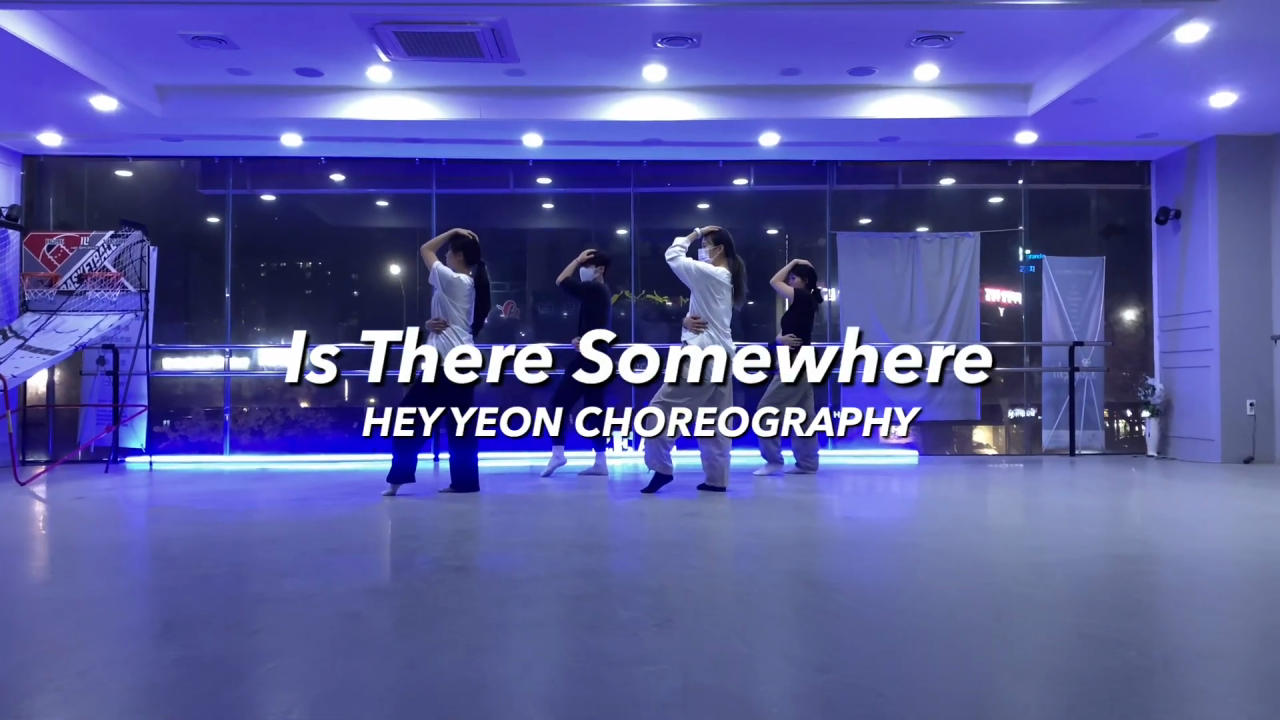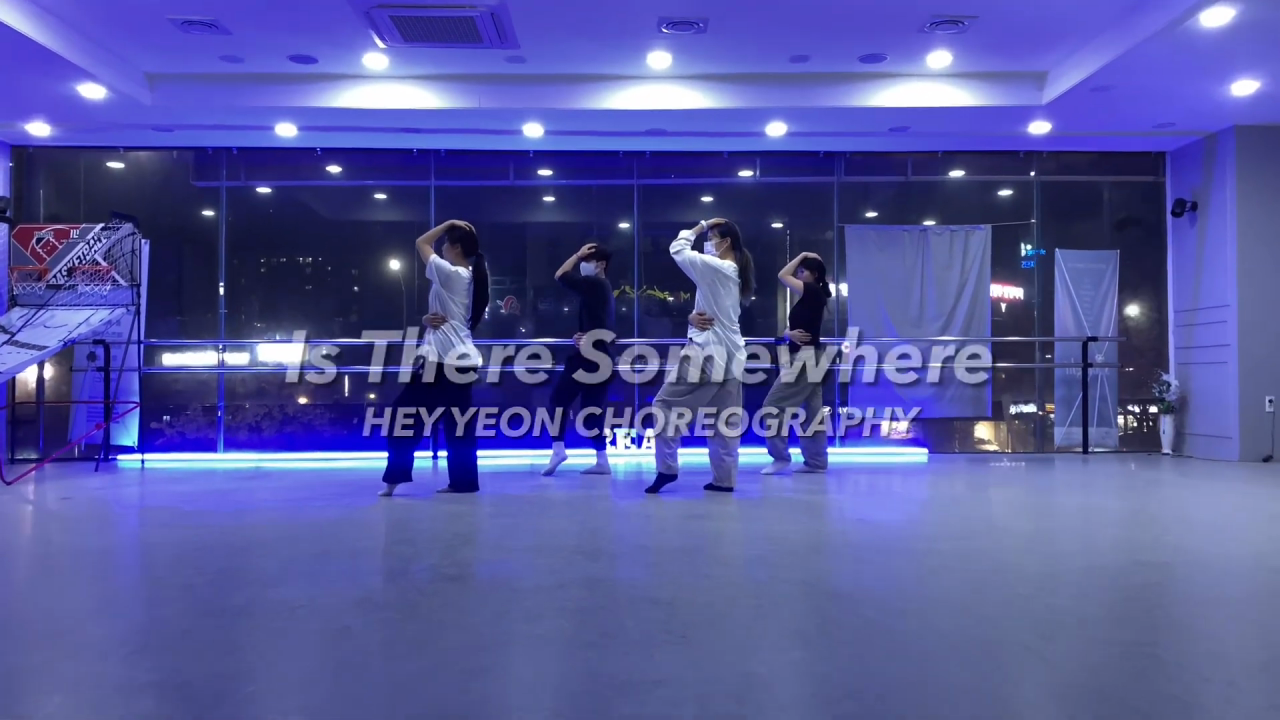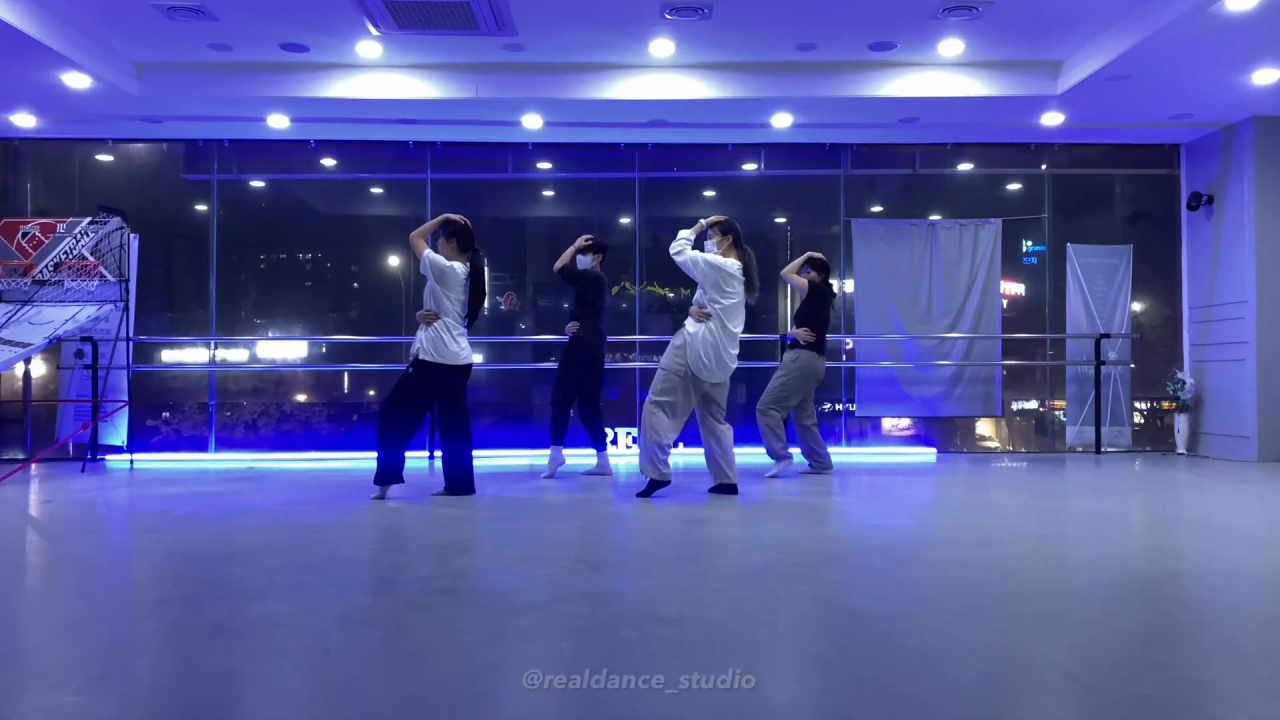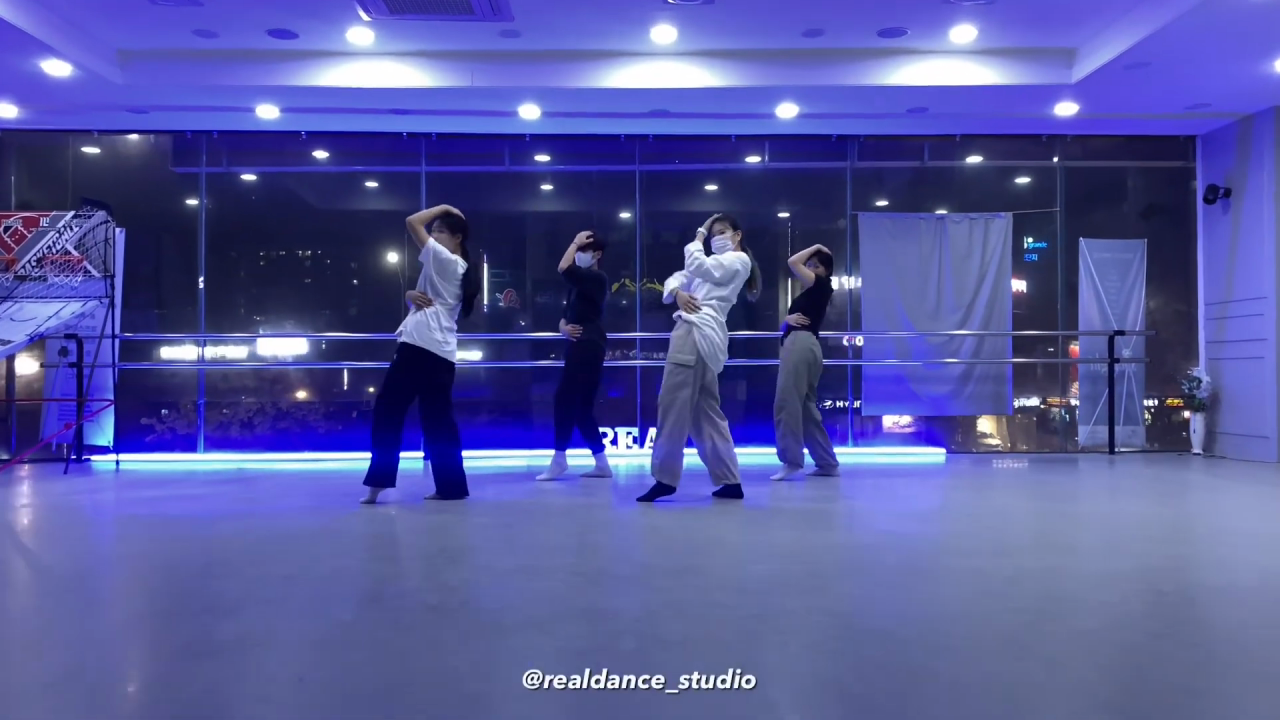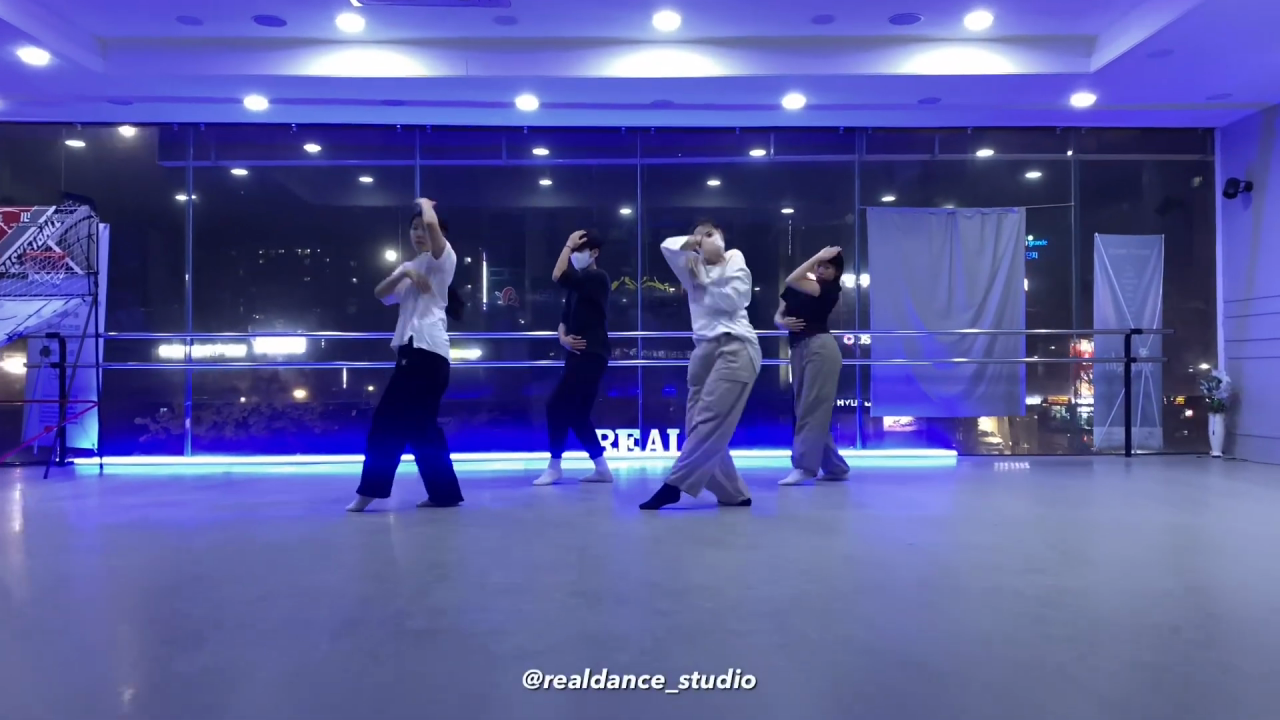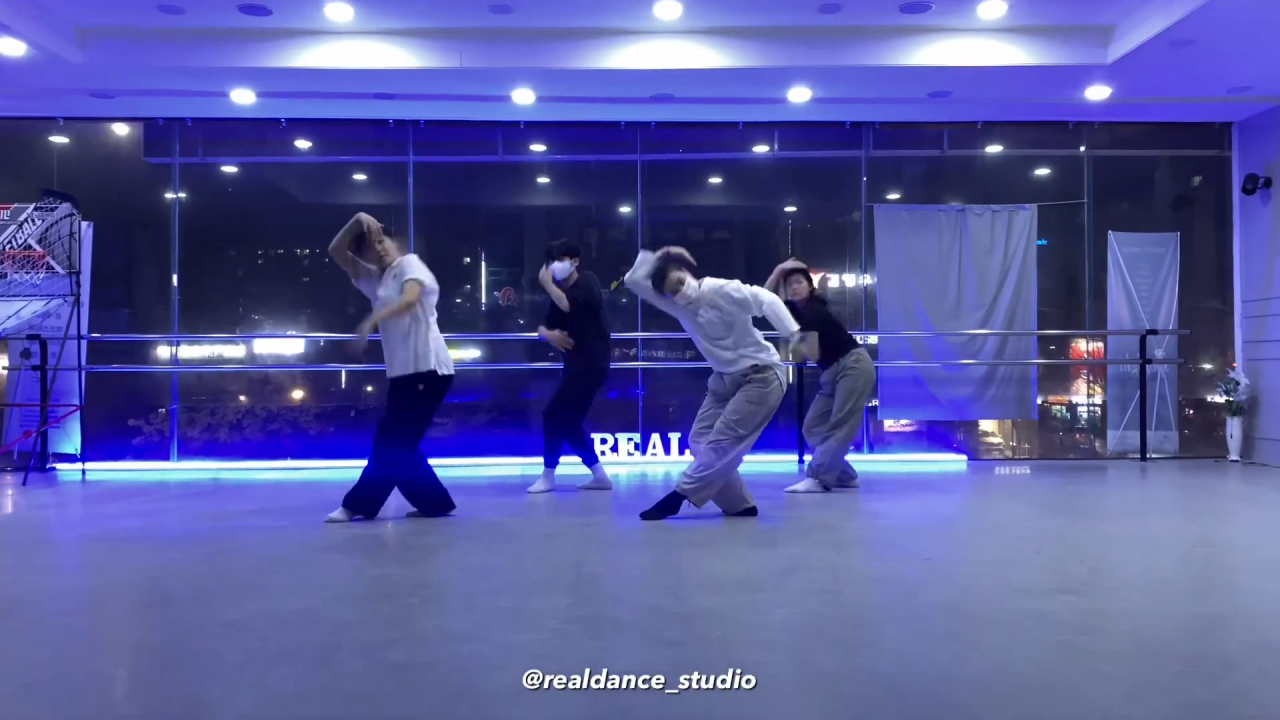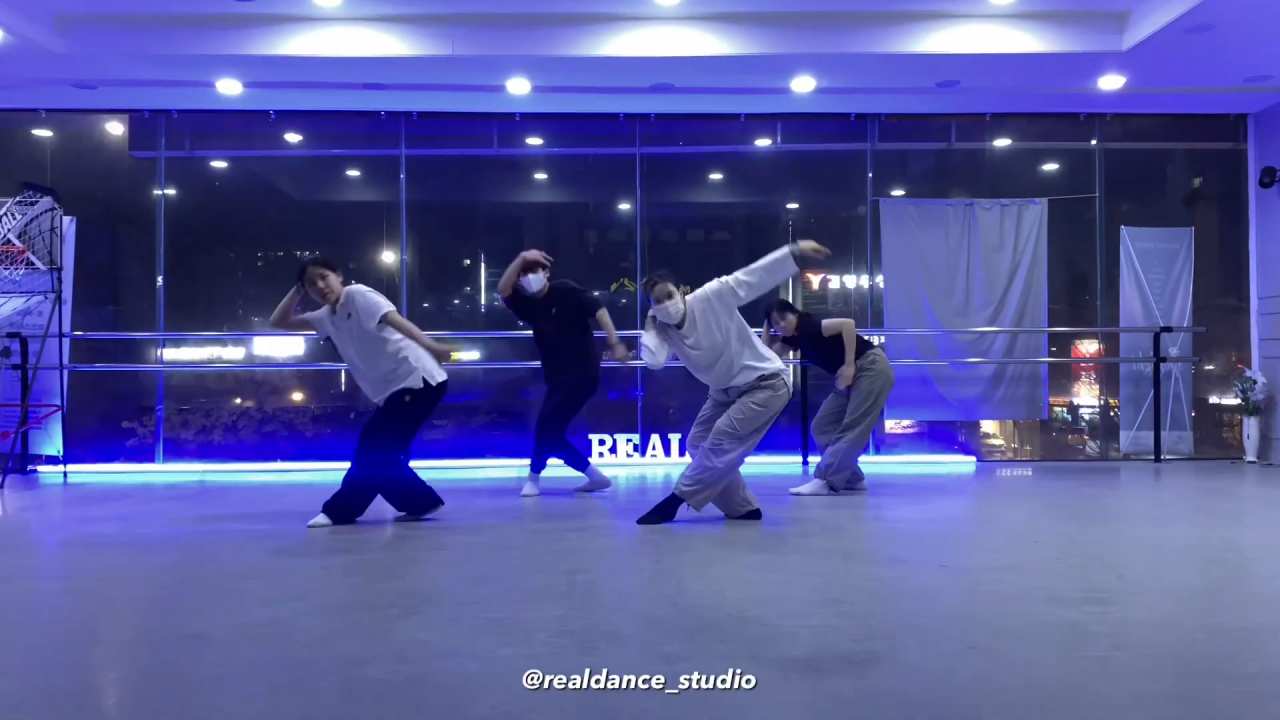
dt=0.3s
person 1, frame 1
left shoulder: (451, 280)
right shoulder: (473, 285)
left elbow: (426, 250)
left wrist: (453, 232)
right wrist: (432, 324)
left hip: (445, 363)
right knee: (459, 425)
left ankle: (399, 478)
right ankle: (464, 481)
person 1, frame 2
left shoulder: (449, 274)
right shoulder: (471, 279)
left elbow: (421, 243)
left wrist: (449, 224)
right wrist: (428, 319)
left hip: (441, 359)
right hip: (464, 359)
right knee: (458, 423)
left ankle: (395, 477)
right ankle: (463, 481)
person 1, frame 3
left shoulder: (444, 269)
right shoulder: (470, 275)
left elbow: (414, 238)
left wrist: (443, 218)
right wrist: (422, 315)
left hip: (432, 357)
right hip: (459, 359)
left knee: (394, 412)
right knee: (453, 423)
left ankle: (387, 479)
right ankle: (459, 482)
person 1, frame 4
left shoulder: (443, 259)
right shoulder: (460, 270)
left elbow: (412, 222)
left wrist: (443, 208)
right wrist: (411, 296)
left hip: (418, 346)
right hip: (443, 354)
left knee: (388, 410)
right knee: (439, 422)
left ankle: (379, 481)
right ankle: (452, 486)
person 1, frame 5
left shoulder: (441, 258)
right shoulder: (410, 266)
left elbow: (431, 224)
right elbow: (382, 294)
left wrist: (425, 204)
right wrist: (404, 275)
left hip: (424, 347)
right hip: (417, 349)
left knee: (389, 419)
right knee: (420, 426)
left ankle: (371, 489)
right ankle: (445, 492)
person 1, frame 6
left shoulder: (410, 265)
right shoulder: (373, 277)
left elbow: (410, 298)
right elbow: (335, 251)
left wrist: (372, 320)
left hip: (428, 368)
right hip: (403, 370)
left knee: (392, 440)
right knee: (399, 442)
right ankle: (434, 502)
person 1, frame 7
left shoulder: (357, 297)
left elbow: (393, 319)
left wrist: (428, 345)
left hip: (421, 380)
right hip: (394, 387)
left knee: (374, 444)
right knee: (379, 449)
right ankle: (421, 501)
person 2, frame 1
left shoulder: (708, 274)
right shoulder: (726, 279)
left elbow: (673, 256)
left wrist: (696, 233)
left knee: (661, 408)
left ankle: (662, 469)
right ankle: (716, 479)
person 2, frame 2
left shoulder: (714, 267)
right shoulder: (735, 274)
left elbow: (678, 249)
left wrist: (702, 225)
right wrist: (693, 317)
left hip: (706, 354)
right hip: (729, 355)
left knee: (665, 405)
right knee: (725, 420)
left ankle: (666, 468)
right ankle: (724, 479)
person 2, frame 3
left shoulder: (717, 265)
right shoulder: (739, 275)
left elbow: (678, 252)
left wrist: (701, 224)
right wrist: (696, 309)
left hip: (693, 346)
right hip: (719, 355)
left knee: (659, 406)
right knee: (714, 417)
left ankle: (658, 473)
right ankle: (726, 480)
person 2, frame 4
left shoulder: (738, 260)
right shoulder: (719, 264)
left elbow: (695, 266)
right elbow: (678, 277)
left wrist: (700, 233)
right wrist: (676, 293)
left hip: (695, 335)
right hip: (704, 341)
left knee: (673, 409)
right knee: (707, 415)
left ankle: (665, 479)
right ankle: (730, 482)
person 2, frame 5
left shoulder: (733, 258)
right shoulder: (690, 266)
left elbow: (732, 297)
right elbow: (669, 246)
left wrist: (702, 282)
right wrist: (696, 243)
left hip: (735, 350)
right hip: (703, 353)
left knee: (708, 425)
right knee: (698, 428)
left ankle: (674, 487)
right ankle: (734, 493)
person 2, frame 6
left shoulder: (722, 290)
right shoulder: (676, 303)
left elbow: (767, 301)
right elbow: (633, 281)
left wrist: (794, 333)
right wrist: (661, 256)
left hip: (761, 375)
right hip: (725, 378)
left knee: (723, 443)
right knee: (700, 440)
left ankle: (677, 497)
right ankle: (739, 502)
person 2, frame 7
left shoulder: (710, 299)
right shoulder: (660, 335)
left elbow: (756, 275)
right elbow: (653, 360)
right wrist: (652, 328)
left hip: (766, 385)
right hip: (724, 391)
left knee: (720, 443)
right knee: (698, 444)
left ankle: (676, 500)
right ankle: (743, 506)
person 3, frame 1
left shoulder: (594, 289)
right shoulder: (600, 293)
left elbow: (561, 281)
left wrist: (577, 259)
right wrist: (577, 340)
left knee: (560, 401)
right knee: (594, 409)
left ankle: (558, 452)
right ankle: (600, 462)
person 3, frame 2
left shoulder: (594, 284)
right shoulder: (602, 289)
left elbow: (560, 275)
left wrist: (577, 254)
right wrist: (578, 337)
left hip: (588, 355)
left knee: (559, 398)
right knee: (592, 408)
left ankle: (558, 448)
right ankle: (602, 461)
person 3, frame 3
left shoulder: (594, 278)
right shoulder: (589, 282)
left elbow: (559, 267)
left wrist: (575, 245)
right wrist: (569, 327)
left hip: (582, 345)
right hip: (591, 347)
left knee: (562, 397)
right knee: (589, 405)
left ankle: (556, 453)
right ankle: (603, 462)
person 3, frame 4
left shoulder: (596, 278)
right shoulder: (581, 283)
left elbow: (564, 268)
right elbow: (566, 316)
left wrist: (575, 242)
right wrist: (564, 328)
left hip: (586, 347)
right hip: (584, 348)
left knee: (565, 401)
right knee: (582, 408)
left ankle: (559, 459)
right ankle: (602, 464)
person 3, frame 5
left shoulder: (597, 277)
right shoulder: (577, 284)
left elbow: (557, 276)
right elbow: (565, 319)
left wrist: (567, 245)
right wrist: (563, 338)
left hip: (590, 355)
right hip: (581, 355)
left knee: (557, 406)
right knee: (577, 415)
left ankle: (554, 466)
right ankle: (601, 469)
person 3, frame 6
left shoulder: (586, 281)
right shoulder: (560, 295)
left elbow: (566, 306)
right elbow: (545, 327)
left wrist: (547, 283)
right wrist: (549, 334)
left hip: (590, 364)
right hip: (578, 364)
left knee: (554, 414)
right knee: (570, 424)
left ankle: (548, 475)
right ankle: (599, 475)
person 3, frame 7
left shoulder: (565, 291)
right shoulder: (527, 305)
left elbow: (598, 310)
right elbow: (504, 290)
left wrist: (614, 342)
left hip: (581, 375)
right hip: (556, 379)
left knee: (547, 423)
right knee: (551, 434)
left ankle: (533, 478)
right ankle: (594, 476)
person 4, frame 1
left shoulder: (804, 298)
right shoulder: (801, 304)
left elbow: (774, 282)
right elbow: (781, 333)
left wrist: (793, 262)
right wrist: (781, 339)
left knee: (767, 409)
right knee: (803, 415)
left ankle: (773, 461)
right ankle: (807, 463)
person 4, frame 2
left shoulder: (814, 292)
right shoulder: (808, 299)
left elbow: (782, 275)
right elbow: (789, 328)
left wrist: (802, 255)
right wrist: (790, 334)
left hip: (804, 358)
left knee: (773, 405)
right knee: (811, 412)
left ankle: (780, 458)
right ankle: (816, 461)
person 4, frame 3
left shoulder: (818, 292)
right shoulder: (817, 301)
left elbow: (785, 274)
left wrist: (807, 255)
right wrist: (795, 332)
left hip: (802, 358)
right hip: (813, 361)
left knee: (767, 406)
right knee: (803, 414)
left ankle: (781, 457)
right ankle: (821, 462)
person 4, frame 4
left shoulder: (821, 286)
right shoulder: (812, 293)
left elbow: (793, 262)
right elbow: (785, 325)
left wrist: (815, 248)
right wrist: (787, 319)
left hip: (800, 343)
right hip: (807, 346)
left knee: (787, 404)
right knee: (807, 408)
left ankle: (792, 462)
right ankle: (827, 464)
person 4, frame 5
left shoulder: (829, 289)
right shoulder: (800, 286)
left elbow: (794, 279)
right elbow: (779, 316)
left wrist: (826, 255)
right wrist: (782, 322)
left hip: (819, 348)
right hip: (800, 351)
left knee: (812, 410)
right knee: (808, 412)
left ankle: (804, 468)
right ankle: (836, 468)
person 4, frame 6
left shoulder: (808, 311)
right shoulder: (797, 307)
left elbow: (812, 354)
right wrist: (779, 270)
left hip: (854, 366)
right hip: (832, 372)
left knee: (840, 426)
right knee: (813, 428)
left ankle: (818, 478)
right ankle: (845, 476)
person 4, frame 7
left shoulder: (809, 327)
right shoulder: (796, 339)
left elbow: (847, 325)
left wrist: (848, 365)
right wrist: (768, 329)
left hip: (871, 368)
right hip: (850, 375)
left knee: (852, 428)
right knee: (822, 427)
left ankle: (825, 480)
